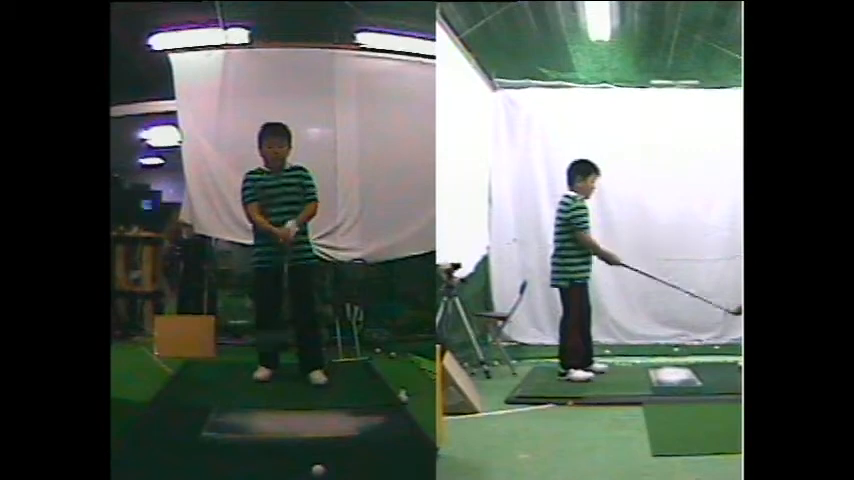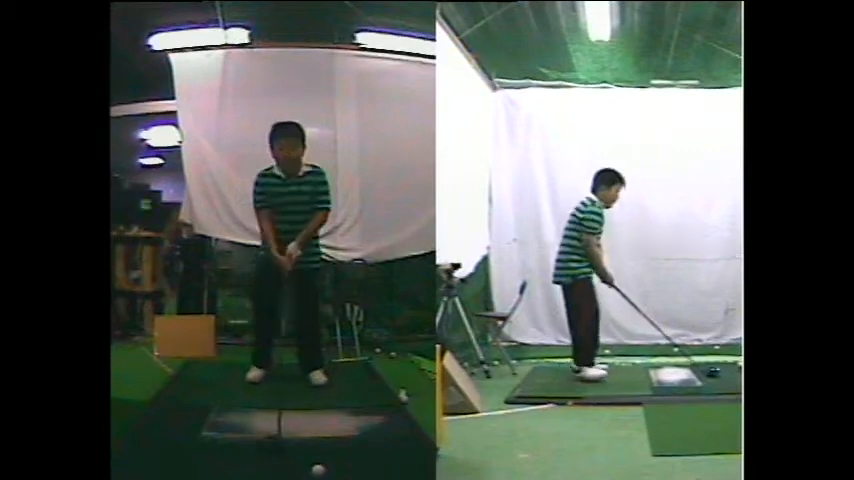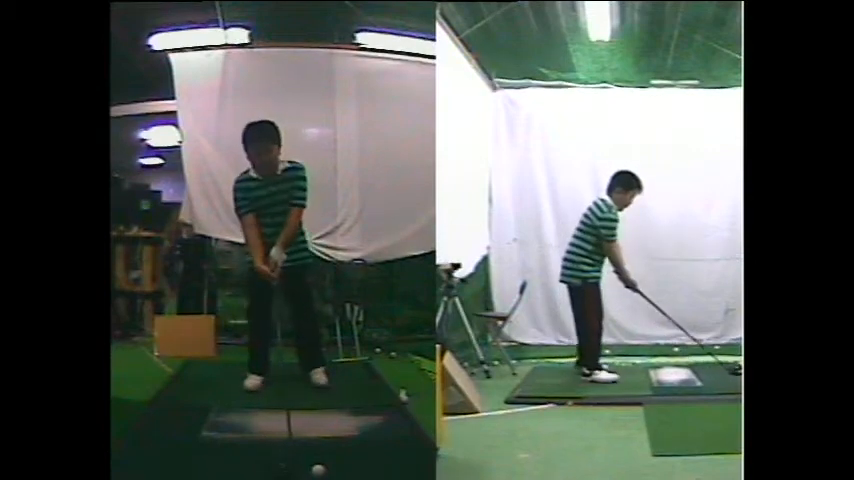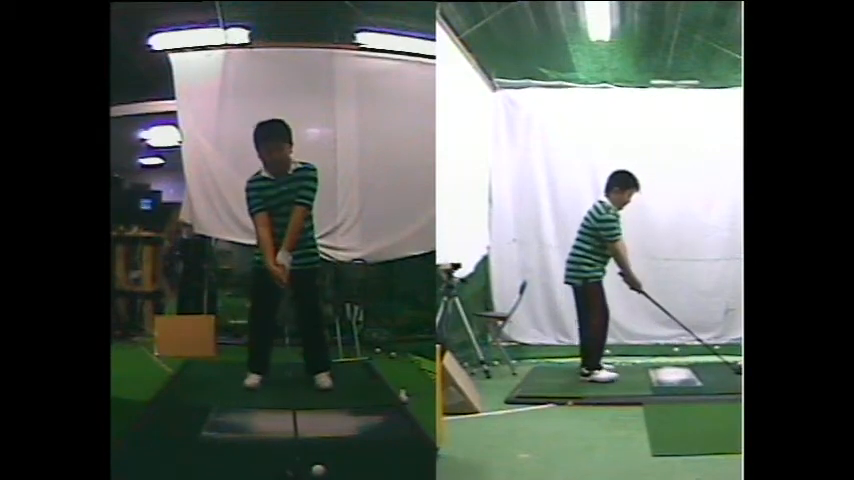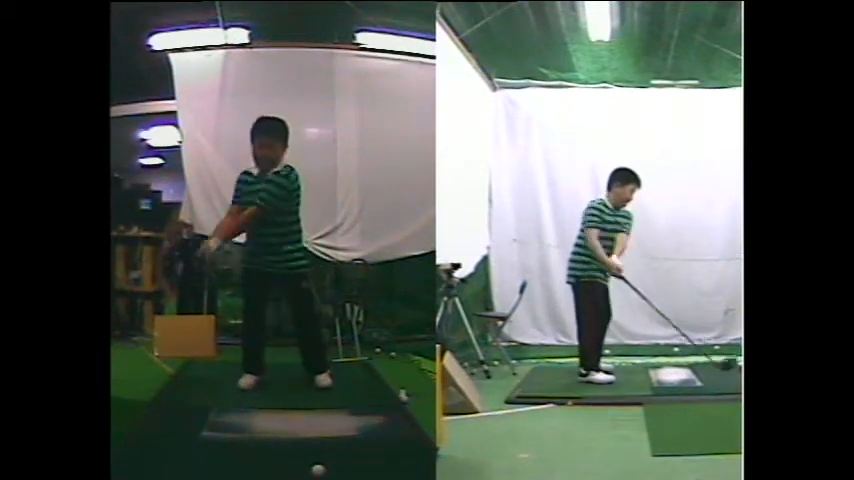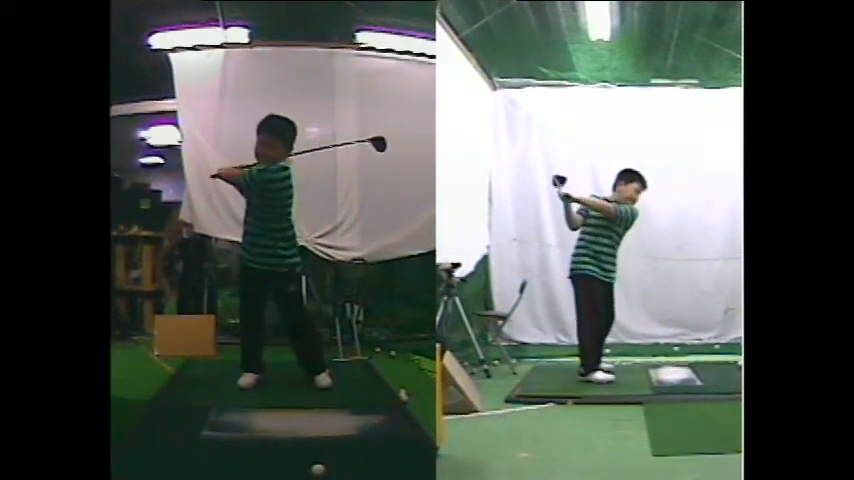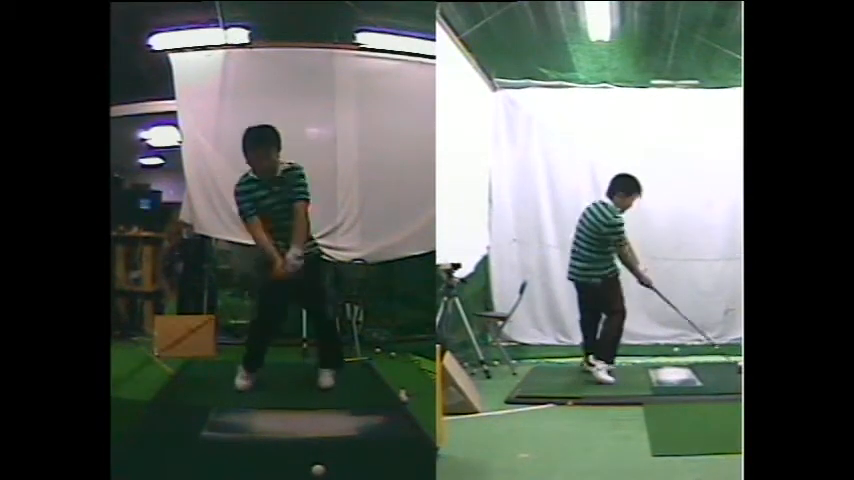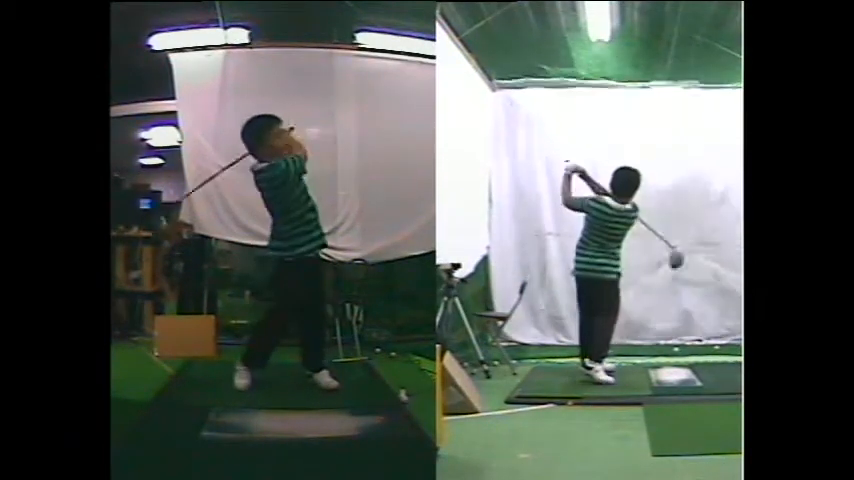
dt=0.4s
person 1, frame 1
left shoulder: (301, 173)
right shoulder: (252, 178)
left elbow: (312, 206)
right elbow: (253, 213)
left wrist: (294, 224)
right wrist: (275, 231)
left hip: (300, 254)
right hip: (265, 255)
left knee: (305, 310)
right knee: (267, 312)
left ankle: (313, 365)
right ankle: (267, 363)
person 1, frame 2
left shoulder: (317, 176)
right shoulder: (264, 179)
left elbow: (322, 214)
right elbow: (264, 220)
left wrist: (297, 246)
right wrist: (276, 254)
left hip: (307, 255)
right hip: (271, 255)
left knee: (308, 312)
right knee: (264, 308)
left ankle: (313, 365)
right ankle: (260, 363)
person 1, frame 3
left shoulder: (295, 171)
right shoulder: (242, 184)
left elbow: (295, 214)
right elbow: (249, 225)
left wrist: (279, 250)
right wrist: (259, 261)
left hip: (295, 255)
right hip: (260, 259)
left knee: (304, 311)
right knee: (258, 315)
left ankle: (314, 365)
right ankle: (257, 369)
person 1, frame 4
left shoulder: (307, 173)
right shoulder: (254, 184)
left elbow: (299, 215)
right elbow: (262, 225)
left wrist: (286, 254)
right wrist: (271, 263)
left hip: (304, 259)
right hip: (266, 261)
left knee: (310, 316)
right knee: (261, 316)
left ankle: (320, 369)
right ankle: (257, 369)
person 1, frame 5
left shoulder: (287, 177)
right shoulder: (245, 177)
left elbow: (251, 214)
right elbow: (233, 213)
left wrist: (220, 240)
right wrist: (214, 237)
left hip: (290, 261)
right hip: (255, 261)
left knee: (305, 316)
right knee: (253, 318)
left ankle: (319, 368)
right ankle: (253, 369)
person 1, frame 6
left shoulder: (272, 175)
right shoulder: (266, 171)
left elbow: (238, 177)
left wrist: (224, 172)
right wrist: (233, 173)
left hip: (281, 262)
right hip: (252, 258)
left knee: (295, 317)
right knee: (250, 316)
left ankle: (318, 368)
right ankle: (252, 367)
person 1, frame 7
left shoulder: (294, 172)
right shoulder: (244, 188)
left elbow: (300, 214)
right elbow: (256, 227)
left wrist: (295, 252)
right wrist: (276, 258)
left hip: (305, 255)
right hip: (273, 259)
left knee: (320, 313)
right knee: (266, 315)
left ankle: (328, 365)
right ankle: (249, 367)
person 1, frame 8
left shoulder: (271, 168)
right shoulder: (276, 171)
left elbow: (295, 159)
right elbow: (300, 153)
left wrist: (288, 142)
right wrist: (291, 142)
left hip: (307, 251)
right hip: (290, 257)
left knee: (314, 312)
right knee: (282, 314)
left ankle: (315, 366)
right ankle: (247, 364)
person 2, frame 1
left shoulder: (568, 202)
right shoulder: (576, 205)
right elbow: (584, 239)
left wrist: (601, 253)
right wrist: (607, 255)
left hip: (574, 272)
right hip: (571, 273)
left knee: (582, 316)
right knee: (573, 318)
left ankle: (585, 361)
right ankle: (568, 367)
person 2, frame 2
left shoulder: (590, 207)
right shoulder: (593, 209)
left elbow: (595, 245)
right elbow: (589, 245)
left wrist: (601, 270)
right wrist: (603, 272)
left hip: (572, 270)
right hip: (575, 270)
left knee: (580, 316)
right knee: (588, 314)
left ankle: (583, 361)
right ankle: (583, 364)
person 2, frame 3
left shoulder: (601, 205)
right shoulder: (608, 213)
left elbow: (613, 245)
right elbow: (610, 249)
left wrist: (623, 271)
right wrist: (625, 276)
left hip: (576, 270)
right hip: (583, 272)
left knee: (585, 318)
right knee: (592, 318)
left ankle: (585, 360)
right ankle: (590, 368)
person 2, frame 4
left shoulder: (607, 211)
right shoulder: (605, 214)
left elbow: (619, 244)
right elbow: (615, 249)
left wrist: (627, 273)
right wrist: (631, 276)
left hip: (584, 272)
right hip: (585, 273)
left knee: (592, 318)
right knee: (598, 317)
left ankle: (591, 361)
right ankle: (590, 368)
person 2, frame 5
left shoulder: (625, 215)
right shoulder: (595, 207)
left elbow: (622, 240)
right elbow: (591, 239)
left wrist: (615, 258)
right wrist: (606, 262)
left hip: (598, 274)
right hip: (585, 272)
left knee: (602, 317)
right knee: (591, 319)
left ankle: (592, 361)
right ankle: (587, 369)
person 2, frame 6
left shoulder: (629, 212)
right shoulder: (592, 202)
left elbow: (607, 210)
right elbow: (574, 224)
left wrist: (575, 198)
right wrist: (568, 205)
left hip: (606, 272)
right hip: (584, 268)
left knee: (605, 317)
right knee: (590, 318)
left ankle: (593, 360)
right ankle: (588, 369)
person 2, frame 7
left shoulder: (598, 208)
right shoulder: (613, 220)
right elbow: (624, 253)
left wrist: (636, 268)
right wrist: (640, 275)
left hip: (581, 272)
right hip: (601, 274)
left knee: (590, 316)
right knee: (616, 314)
left ankle: (592, 358)
right ankle: (599, 360)
person 2, frame 8
left shoulder: (596, 205)
right shoulder: (632, 212)
left elbow: (567, 201)
right elbow: (608, 199)
left wrist: (568, 175)
right wrist: (587, 178)
left hip: (583, 269)
right hip: (607, 271)
left knee: (587, 315)
right knee: (606, 316)
left ankle: (590, 358)
right ankle: (593, 362)
